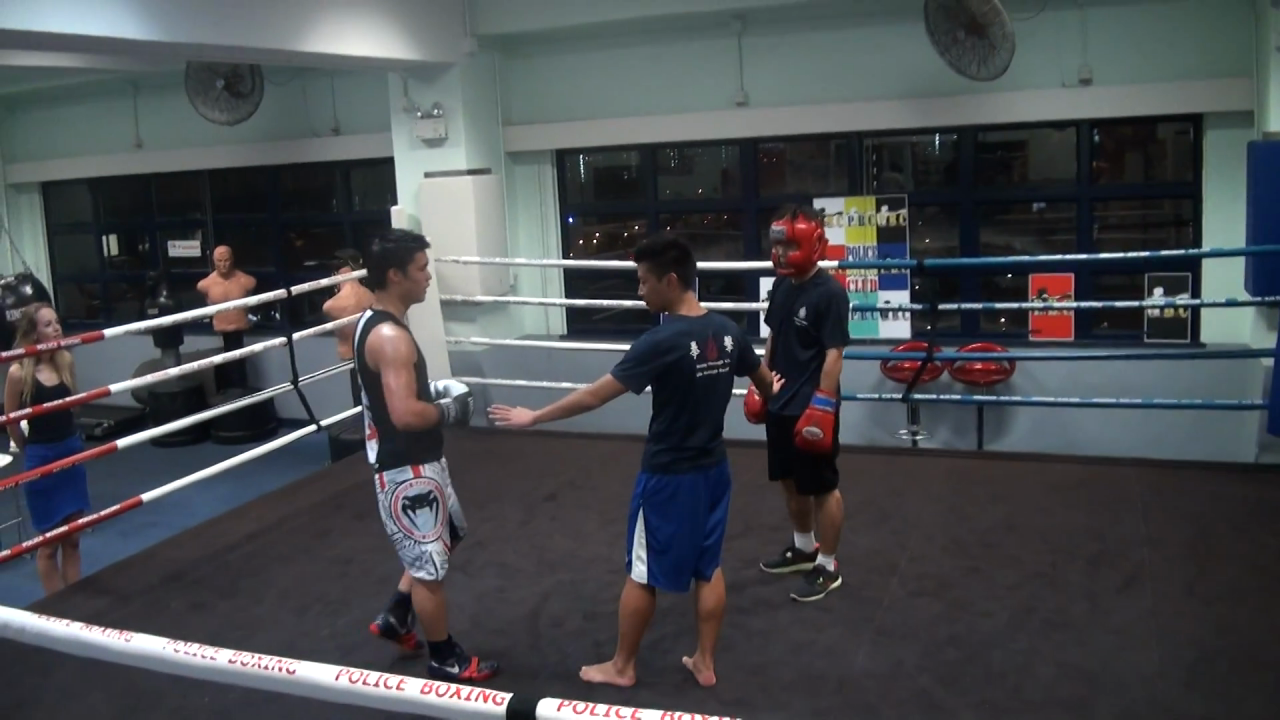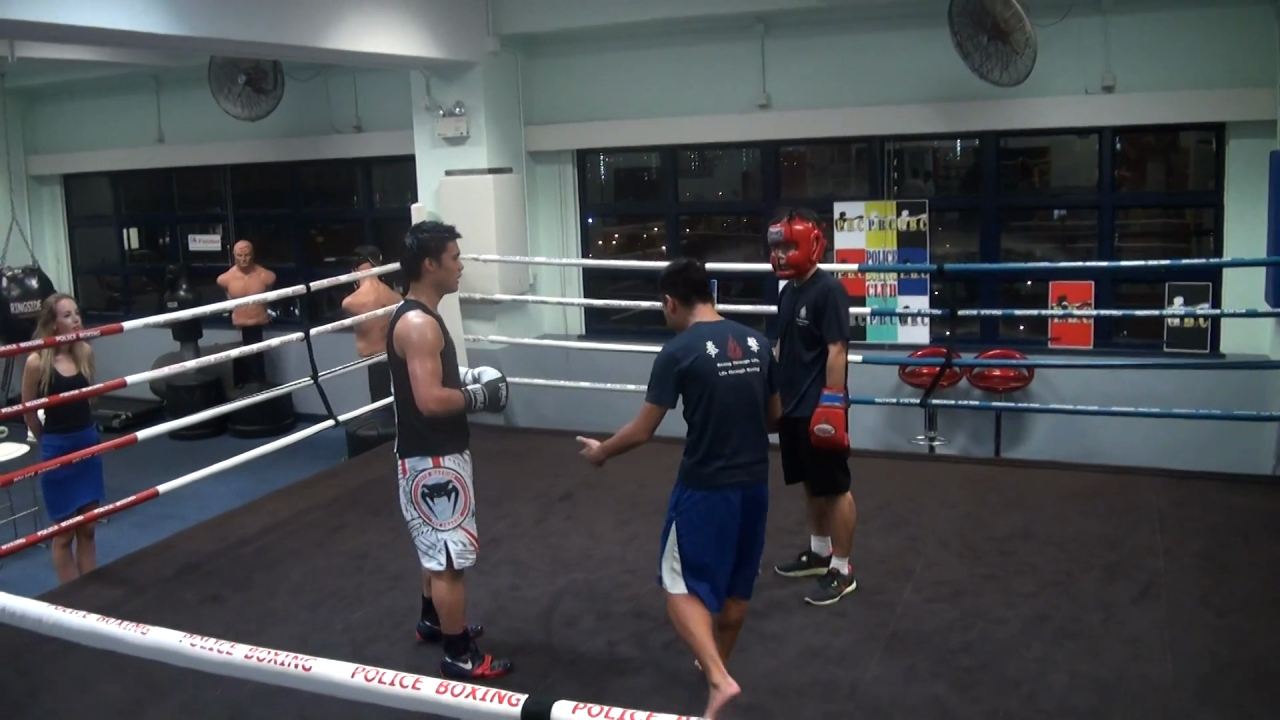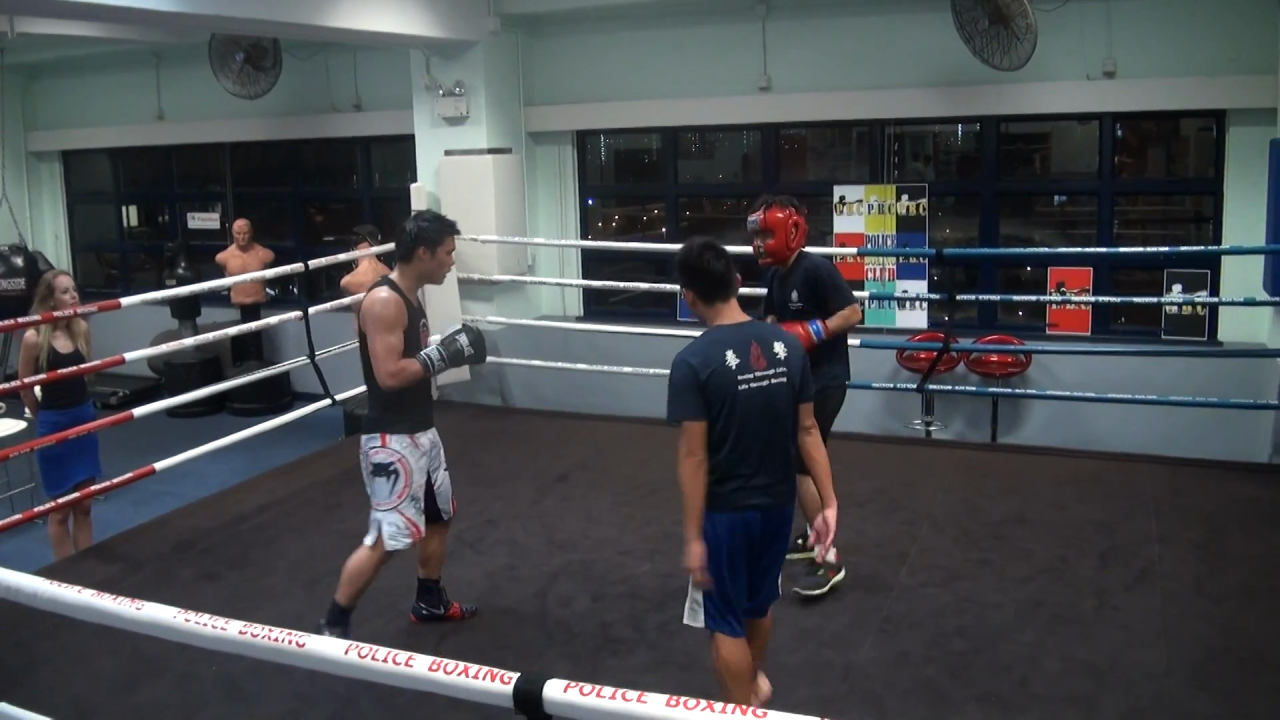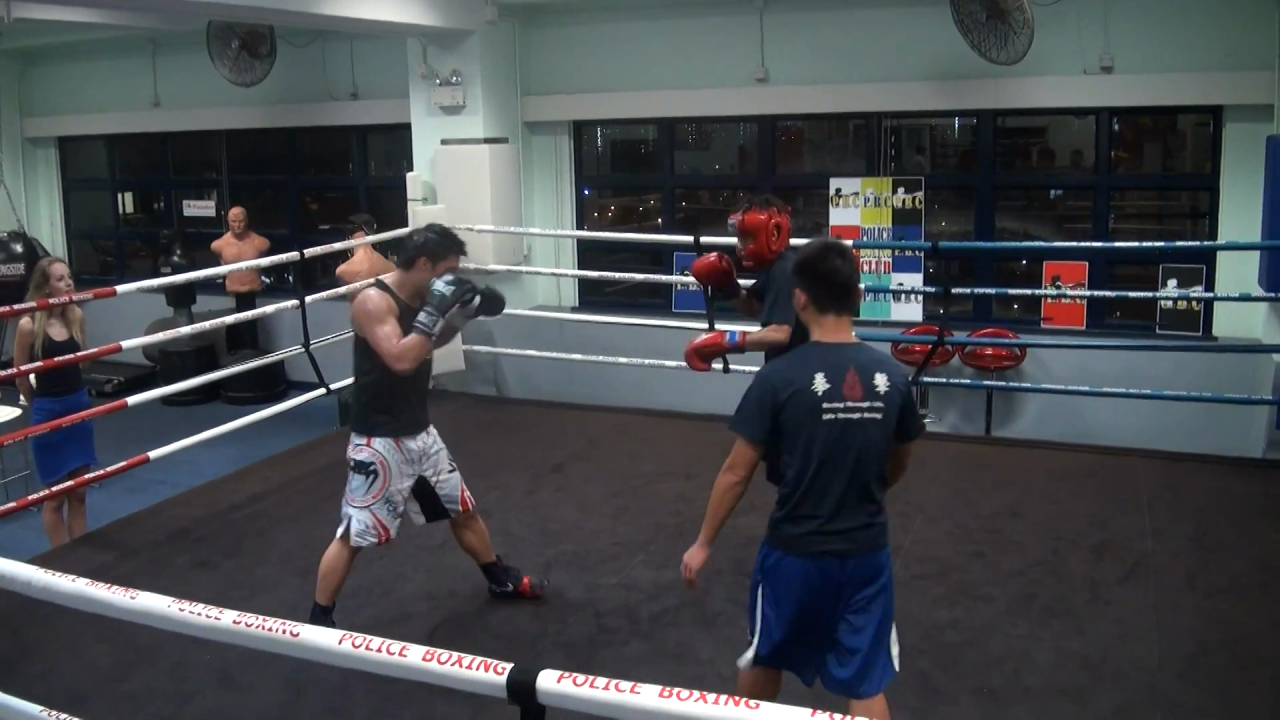
dt=0.5s
person 1, frame 1
left shoulder: (661, 342)
right shoulder: (729, 331)
left elbow: (594, 396)
right elbow: (765, 380)
left wrist: (533, 417)
right wrist: (770, 395)
left hip: (668, 476)
right hip: (713, 470)
left knee: (642, 574)
right knee: (709, 568)
left ankle: (622, 666)
right ankle: (705, 663)
person 1, frame 2
left shoulder: (678, 350)
right shoulder: (757, 342)
left elbow: (642, 430)
right elbow: (774, 413)
left wrist: (601, 450)
left hip: (704, 487)
right hip: (755, 484)
left knee: (682, 587)
right knee: (737, 586)
left ankle: (718, 679)
right ankle: (719, 665)
person 1, frame 3
left shoulder: (692, 361)
right shoulder: (787, 345)
left elbow: (692, 456)
right elbow: (808, 431)
left wrist: (693, 535)
right wrist: (829, 502)
left hip: (726, 509)
right hip: (779, 503)
left knee: (724, 620)
right knee: (760, 598)
right ankle: (758, 683)
person 1, frame 4
left shoulder: (779, 377)
right shoulder: (893, 375)
left elbow: (736, 473)
left wrist: (702, 544)
left hip: (795, 552)
right hip: (866, 554)
left knee: (765, 657)
right knee: (867, 681)
person 2, frame 1
left shoulder: (376, 322)
right shoulder: (389, 337)
right elbow: (406, 414)
left wrist: (435, 390)
right wrist: (451, 409)
left hip: (415, 461)
right hip: (407, 469)
left knee: (443, 540)
right knee: (430, 565)
left ankle: (396, 616)
right ankle: (445, 659)
person 2, frame 2
left shoulder: (416, 315)
right shoulder: (418, 324)
right elbow: (431, 400)
left wrist: (469, 378)
right wrist: (481, 395)
left hip: (436, 453)
right hip: (431, 459)
left knee: (439, 549)
right knee: (448, 557)
left ankle: (434, 620)
right ankle: (459, 655)
person 2, frame 3
left shoulder: (413, 295)
right shoulder: (383, 301)
right elbow: (390, 374)
left wrist: (451, 350)
right wrist: (445, 353)
left hip: (422, 429)
right hip: (390, 438)
left knee: (439, 517)
right knee: (386, 540)
left ankle: (430, 601)
right ankle: (334, 624)
person 2, frame 4
left shoulder: (419, 298)
right shoulder: (373, 301)
left elbow: (430, 340)
right elbow: (401, 359)
left wrist: (469, 307)
right wrist: (435, 311)
left hip: (420, 432)
right hip: (380, 441)
left knee: (462, 510)
right knee: (353, 534)
left ankle: (502, 580)
right ankle: (318, 620)
person 3, frame 1
left shoulder: (829, 292)
right shoulder: (781, 286)
left elbow: (834, 354)
left wrist: (822, 407)
left hip: (810, 408)
right hip: (780, 404)
left knee: (822, 487)
right knee: (790, 481)
left ankle: (827, 566)
right ankle: (804, 547)
person 3, frame 2
left shoulder: (828, 290)
right shoulder: (788, 291)
left elbow: (837, 351)
left wrist: (832, 405)
left hip: (819, 409)
right hip: (792, 406)
left knee: (834, 488)
right knee: (810, 485)
left ankle: (841, 570)
right ankle: (819, 552)
person 3, frame 3
left shoulder: (817, 268)
right shoulder: (776, 274)
left elbow: (852, 312)
left wrist: (811, 333)
left hip: (823, 382)
left knee: (802, 469)
right knee: (800, 463)
left ankle: (825, 560)
right ankle: (815, 535)
person 3, frame 4
left shoulder: (785, 272)
right shoulder: (772, 268)
left elbow: (780, 333)
right elbow: (751, 304)
left wrist: (725, 342)
right wrist: (726, 283)
person 4, frame 1
left shoulder: (65, 360)
right shoulder: (19, 372)
right elbow: (11, 422)
left wrist: (64, 441)
right wrist: (33, 451)
left hip: (72, 450)
right hip: (41, 458)
left knee: (72, 537)
right knee: (50, 542)
person 4, frame 2
left shoulder: (85, 352)
right shoulder: (37, 362)
right elbow: (28, 412)
right wrist: (50, 440)
left hip: (88, 441)
right hip: (58, 448)
left knee: (88, 528)
right knee: (65, 532)
person 4, frame 3
left shoulder: (81, 328)
right shoulder: (34, 338)
right elbow: (25, 389)
left wrist: (77, 409)
right wrist: (46, 417)
left hip: (84, 418)
right hip: (54, 425)
left knee: (84, 504)
right knee: (61, 508)
person 4, frame 4
left shoulder: (76, 316)
right shoulder: (29, 325)
right elbow: (20, 376)
left wrist: (72, 397)
right wrist: (41, 404)
left hip: (79, 405)
right hip: (49, 412)
left knee: (79, 492)
right knee: (56, 495)
